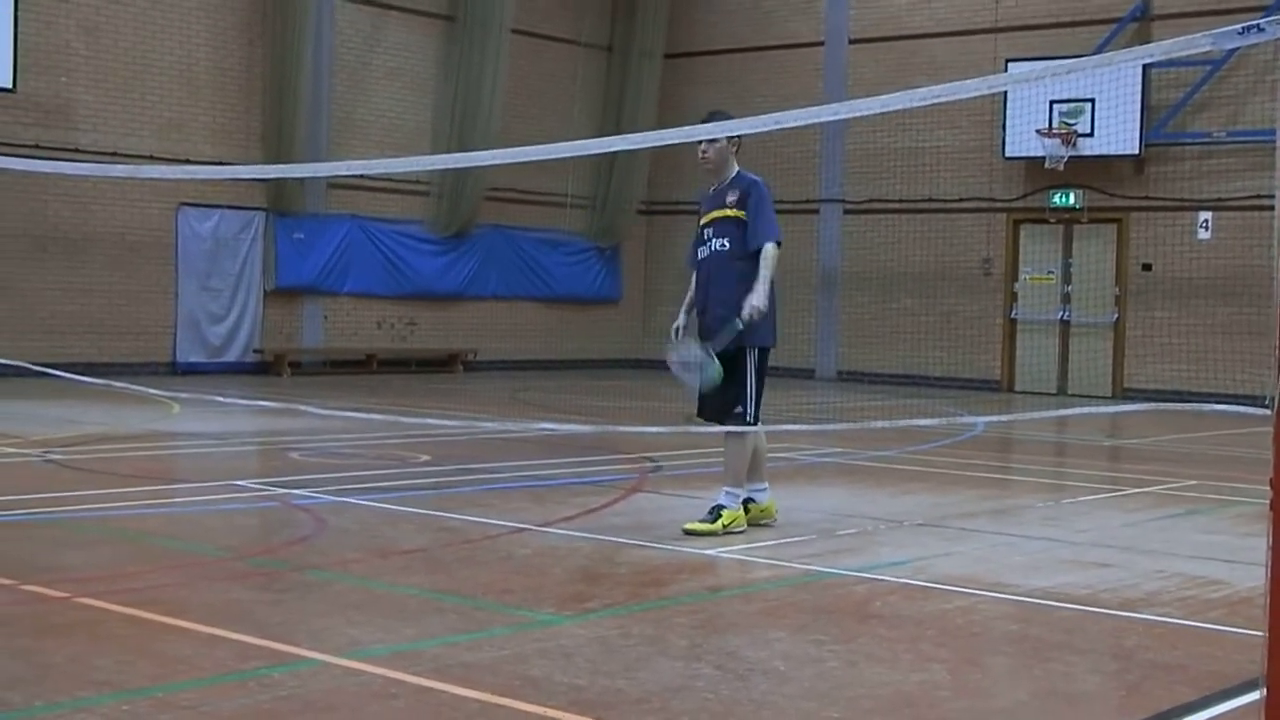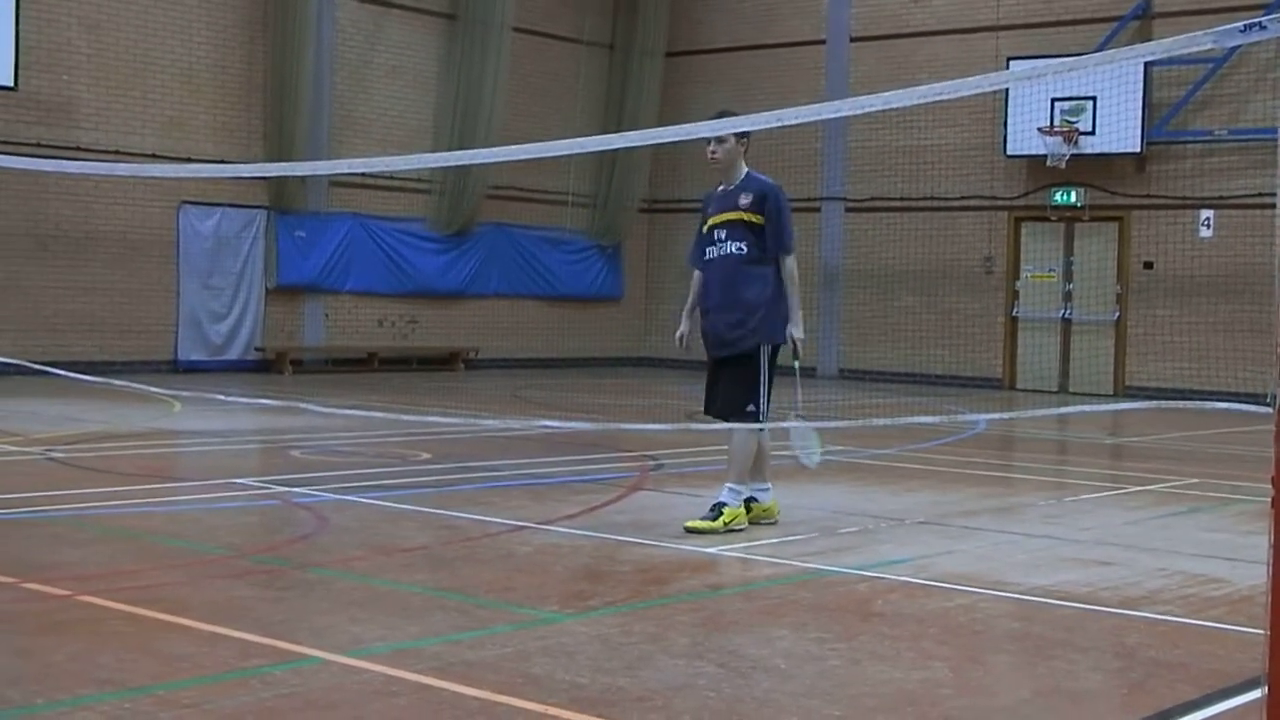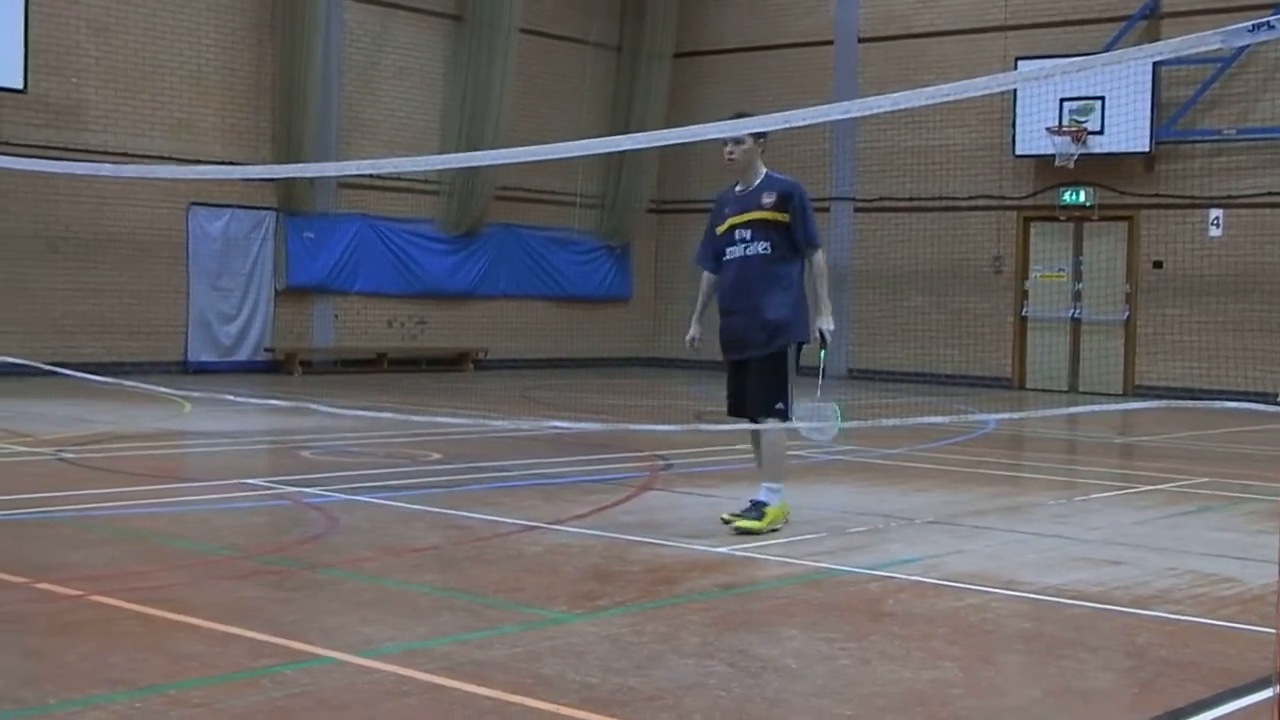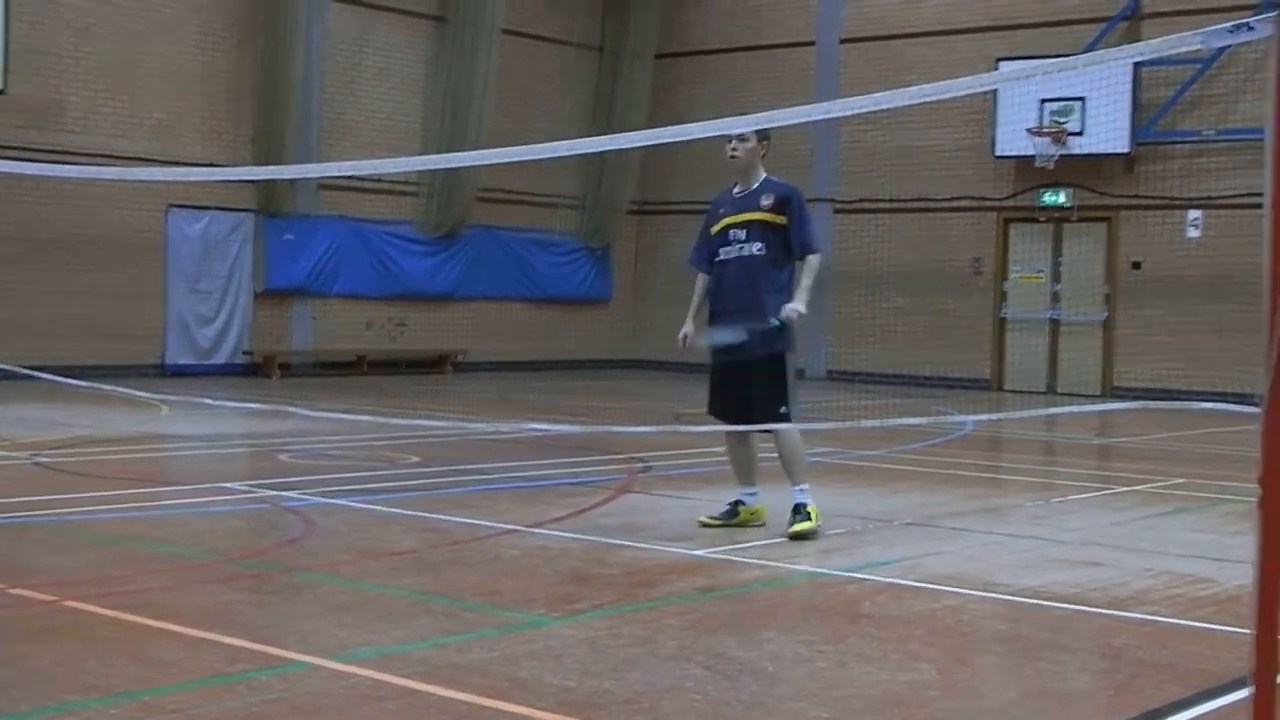
dt=0.2s
person 1, frame 1
left shoulder: (751, 188)
right shoulder: (707, 200)
left elbow: (769, 245)
left wrist: (760, 291)
right wrist: (685, 312)
left hip: (745, 326)
right hip: (716, 326)
left knee: (737, 414)
right knee: (738, 416)
left ankle: (729, 506)
right ankle: (759, 500)
person 1, frame 2
left shoulder: (765, 192)
right shoulder: (710, 202)
left elbow: (786, 258)
left wrist: (795, 317)
right wrist: (687, 316)
left hip: (756, 324)
right hip: (719, 327)
left knee: (743, 412)
right knee: (741, 415)
left ankle: (729, 504)
right ankle: (760, 499)
person 1, frame 3
left shoulder: (787, 192)
right shoulder: (723, 203)
left elbow: (814, 253)
right elbow: (712, 267)
left wrist: (825, 309)
right wrist: (697, 318)
left hip: (778, 324)
right hip: (737, 328)
left knee: (773, 411)
right knee: (750, 414)
left ankle: (772, 505)
right ankle: (770, 496)
person 1, frame 4
left shoulder: (784, 195)
right shoulder: (720, 205)
left elbow: (810, 254)
right elbow: (705, 268)
left wrist: (801, 298)
right wrist: (690, 318)
left hip: (766, 327)
right hip: (725, 329)
left knee: (776, 416)
right knee: (732, 418)
left ankle: (803, 502)
right ankle: (748, 501)
